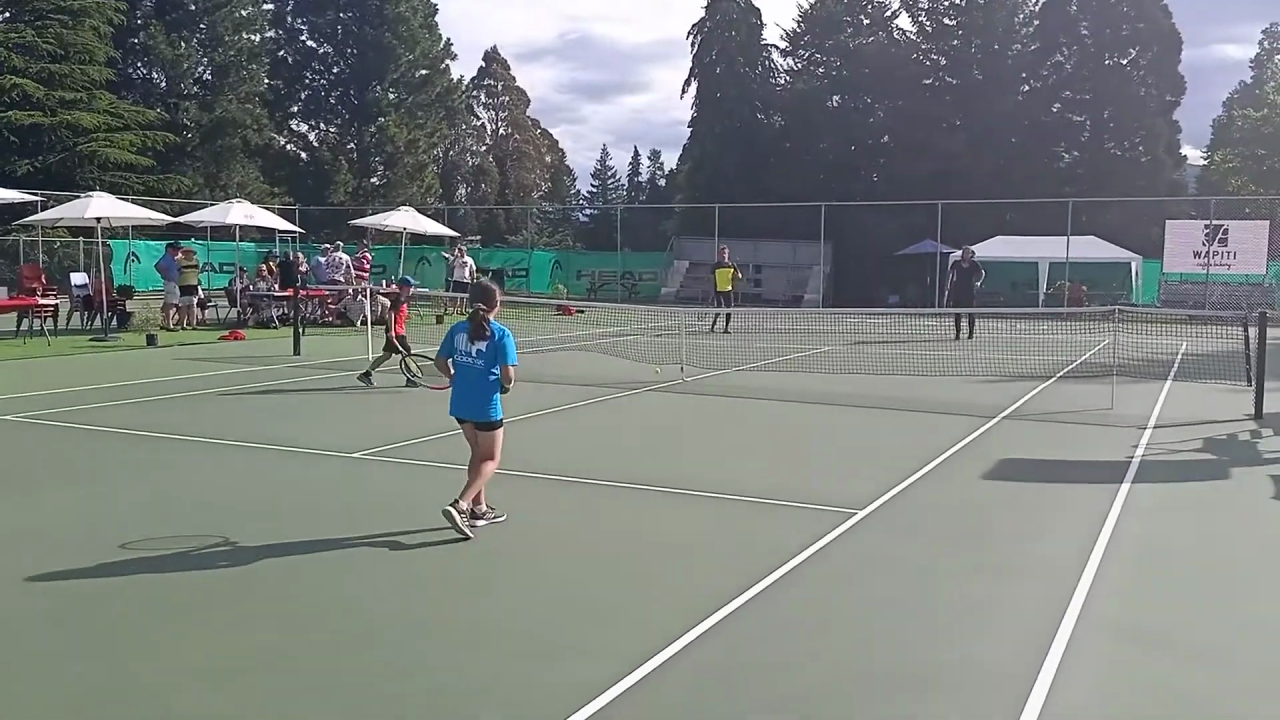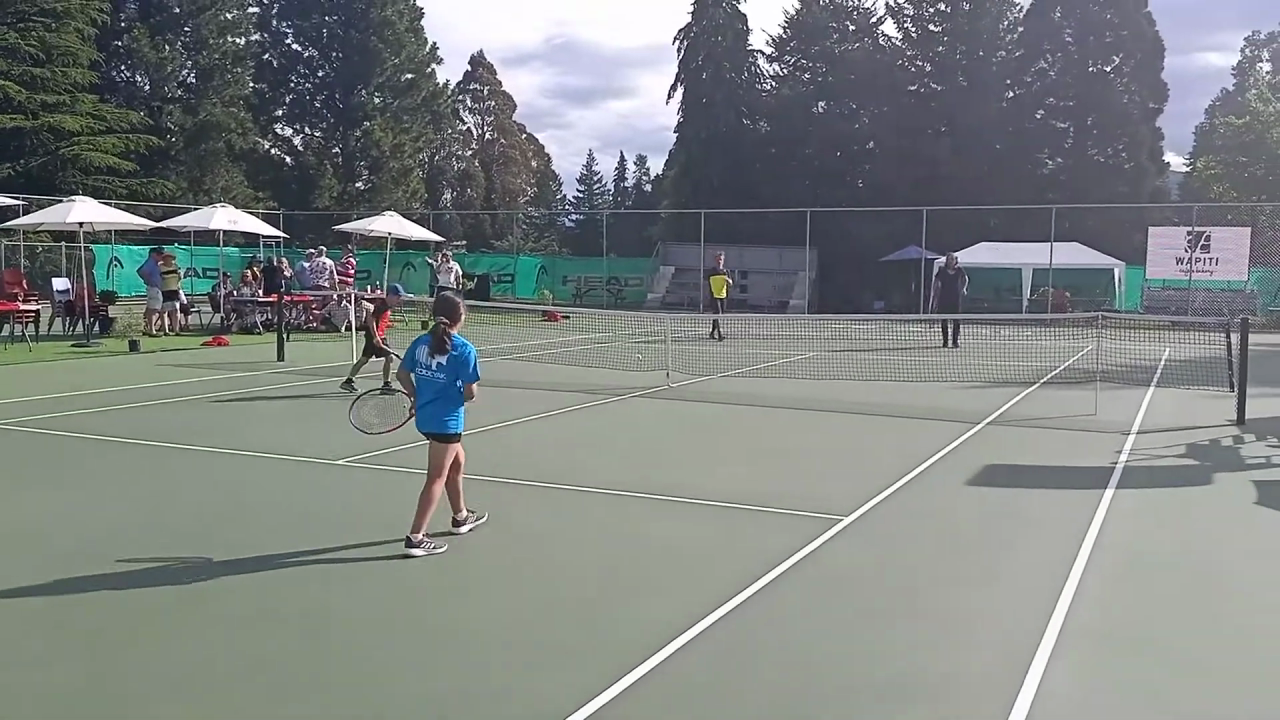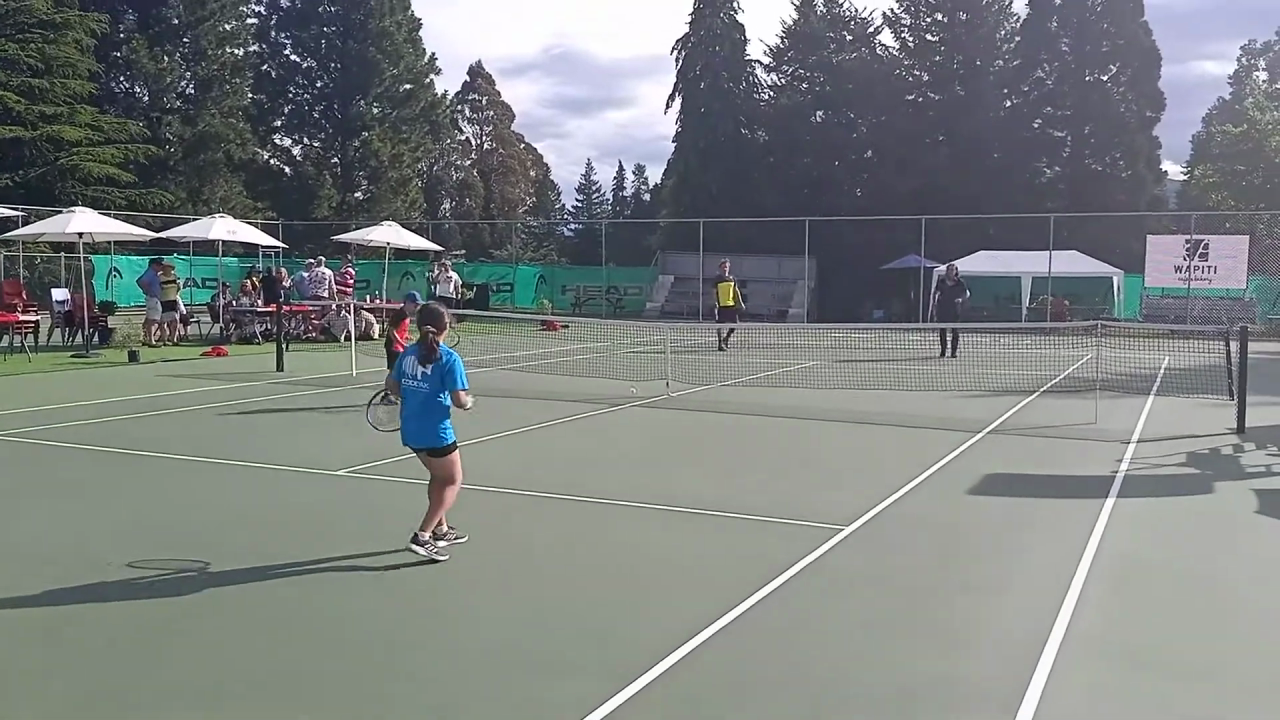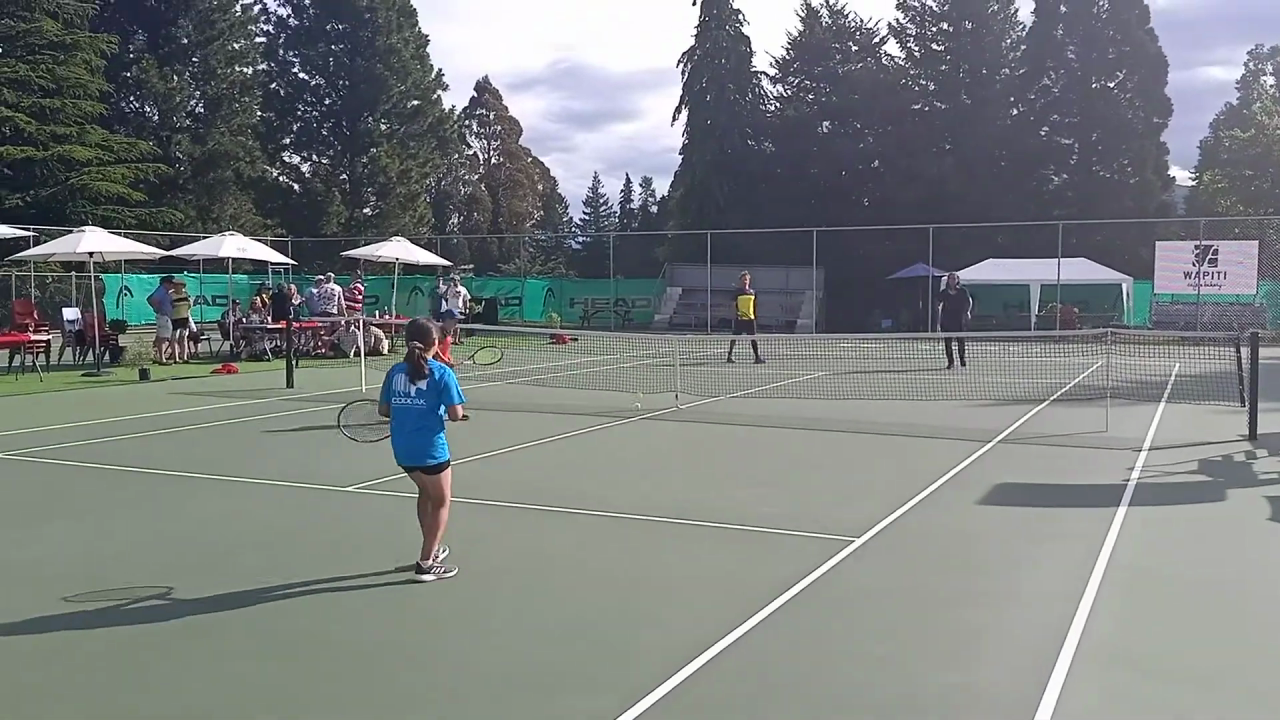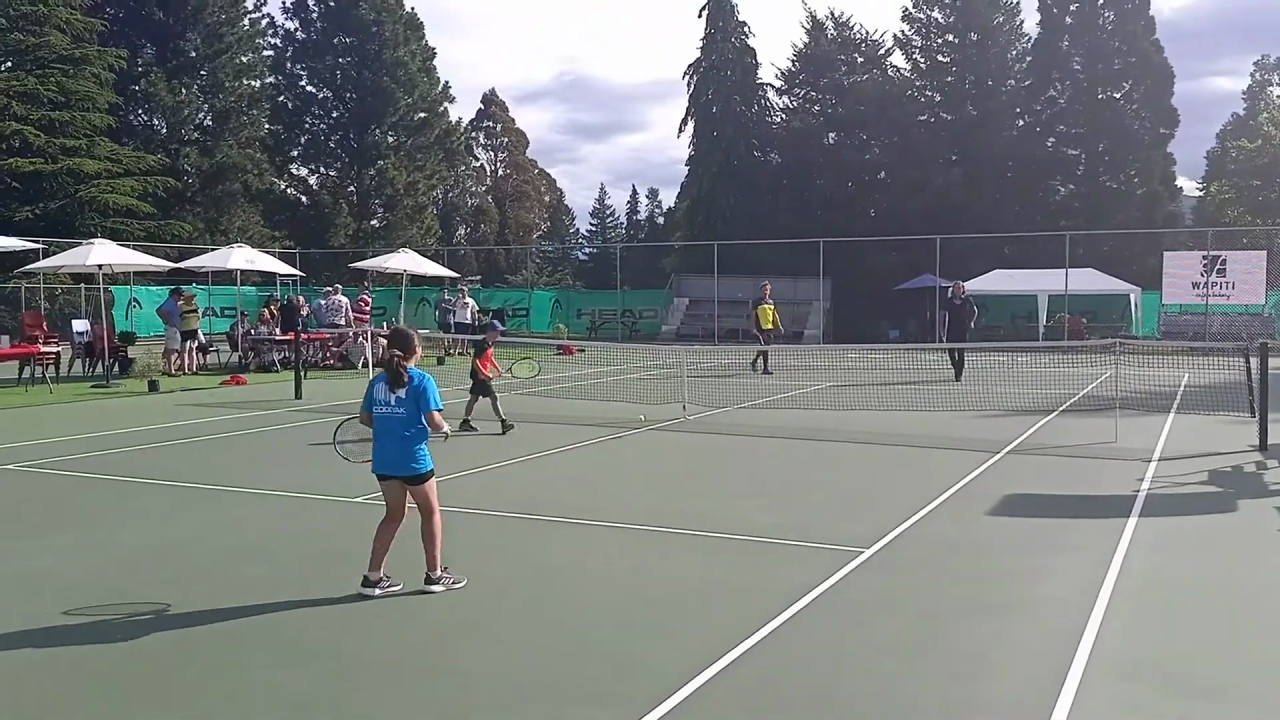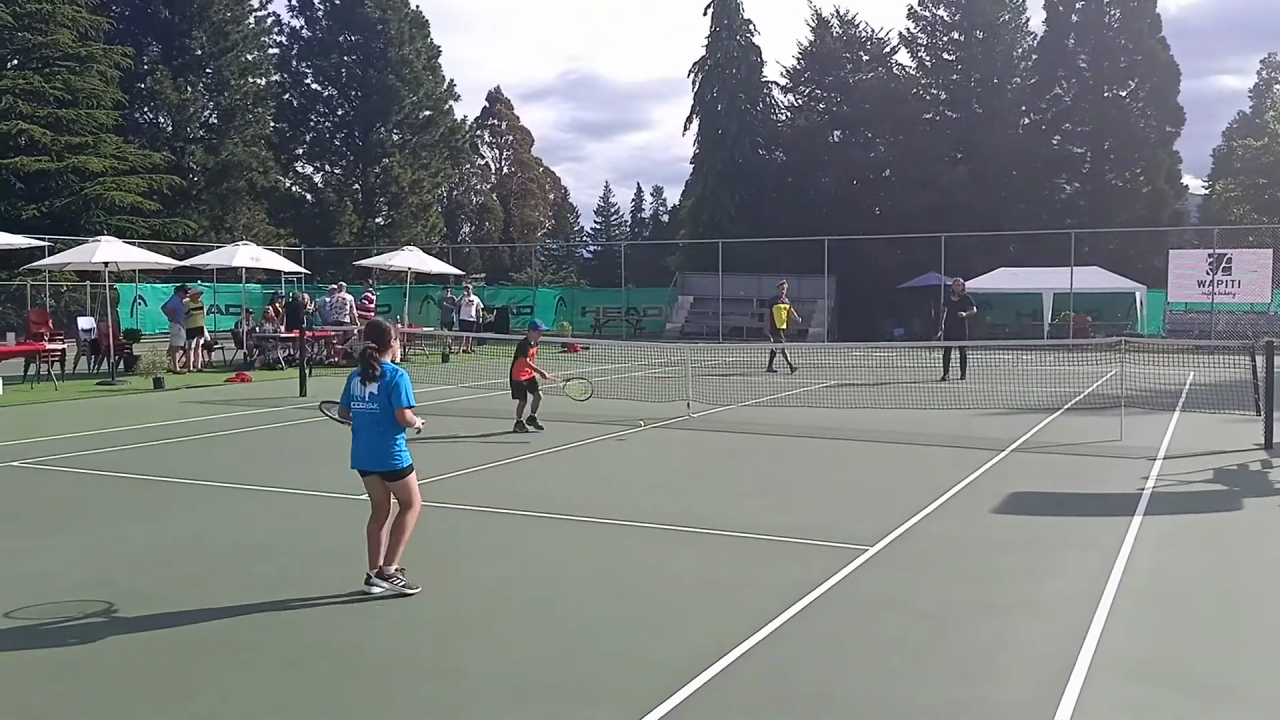
dt=0.3s
person 1, frame 1
left shoulder: (457, 329)
right shoulder: (502, 335)
left elbow: (440, 362)
right elbow: (508, 375)
right wrist: (506, 385)
left hip: (461, 403)
right hip: (486, 405)
left knee: (479, 453)
right knee: (489, 459)
left ankle: (479, 509)
right ankle: (459, 506)
person 1, frame 2
left shoulder: (420, 342)
right shoulder: (464, 349)
left elbow: (402, 375)
right elbow: (470, 392)
right wrist: (470, 395)
left hip: (425, 416)
right hip: (447, 419)
left knee: (457, 460)
right knee: (437, 477)
left ankle: (460, 516)
right ankle: (416, 538)
person 1, frame 3
left shoulder: (408, 353)
right shoulder: (449, 359)
left elbow: (392, 386)
right elbow: (458, 401)
right wrist: (468, 403)
left hip: (411, 429)
right hip: (435, 430)
left knee: (439, 477)
right knee: (452, 482)
left ankle: (440, 530)
right ankle: (422, 537)
person 1, frame 4
left shoulder: (395, 371)
right shoulder: (442, 373)
left elbow: (383, 410)
right elbow: (456, 414)
right wrist: (453, 414)
left hip: (403, 448)
right hip: (431, 448)
left knee: (427, 493)
right knee: (440, 502)
left ankle: (431, 549)
right ankle: (426, 564)
person 1, frame 5
left shoulder: (377, 381)
right shoulder: (422, 380)
left elbow: (365, 418)
right elbow: (433, 421)
right wrist: (444, 428)
left hip: (383, 459)
right hip: (413, 458)
left knee: (393, 514)
right knee: (431, 512)
left ankle: (373, 577)
right ankle: (434, 574)
person 1, frame 6
left shoulder: (356, 375)
right shoulder: (396, 375)
left elbow: (344, 412)
right elbow: (403, 417)
right wrist: (417, 422)
left hip: (363, 454)
right hip: (391, 454)
left knee: (380, 510)
right knee: (411, 505)
left ankle: (377, 573)
right ankle: (389, 569)
